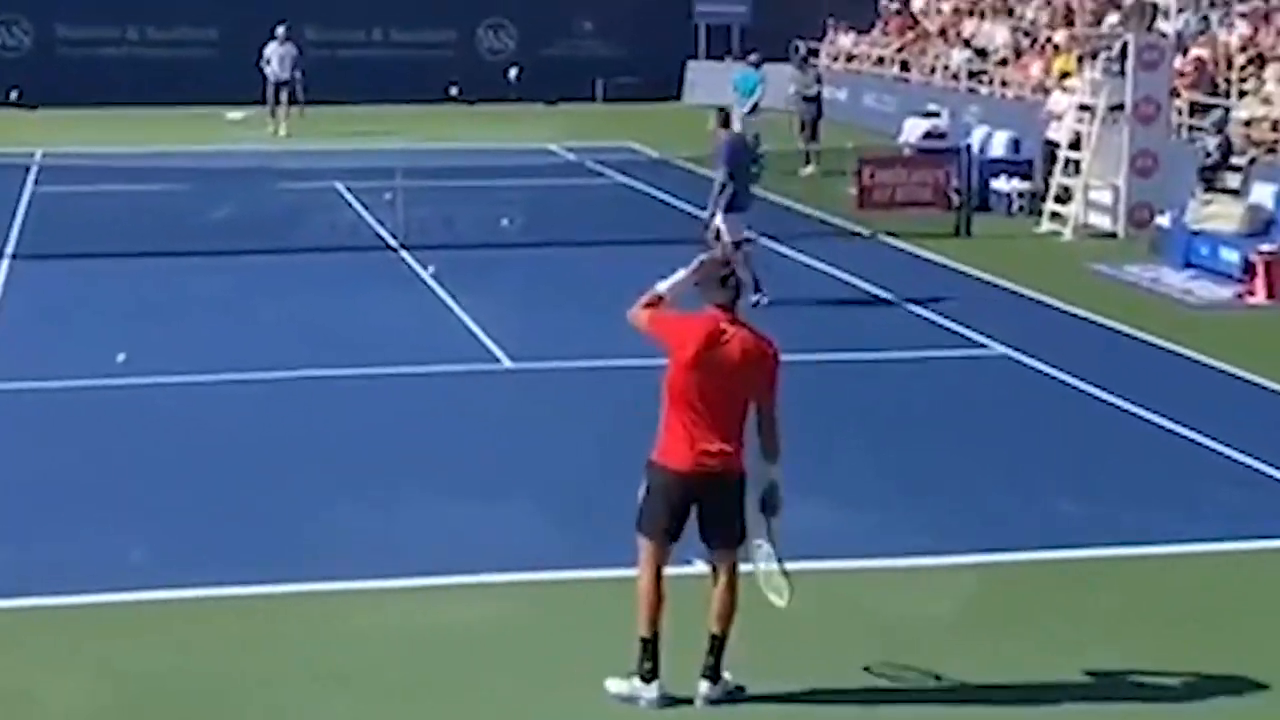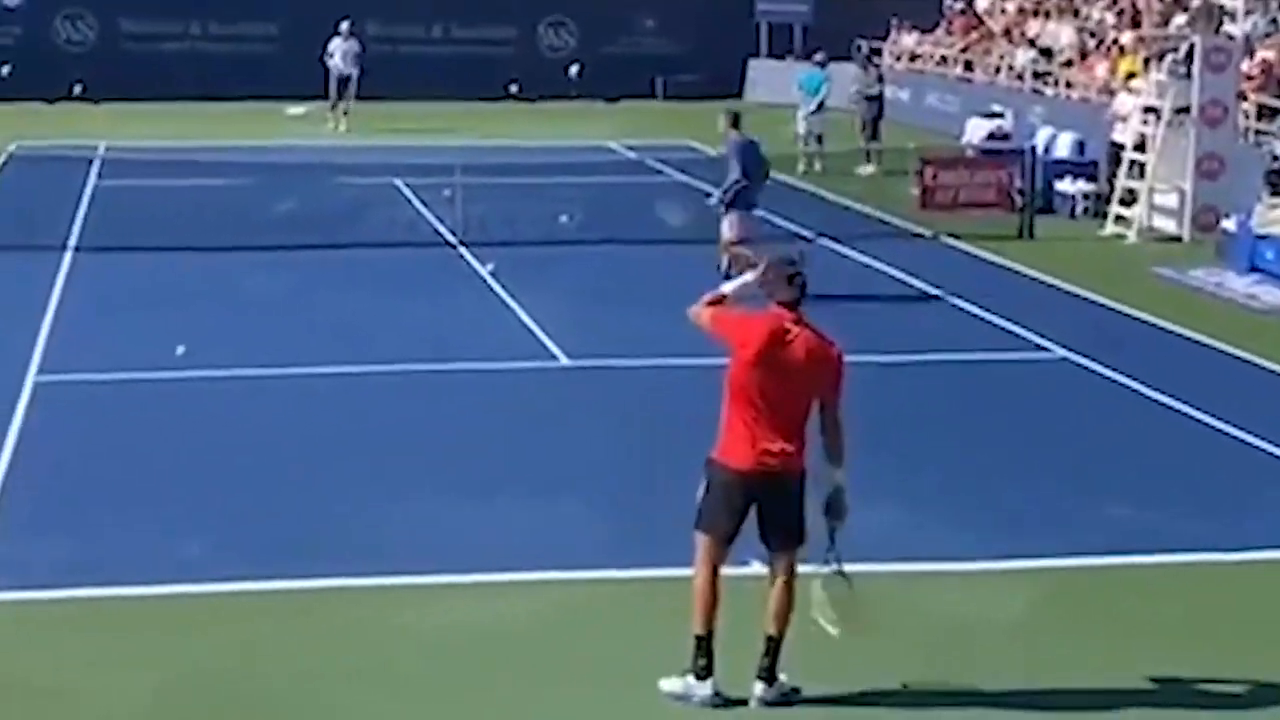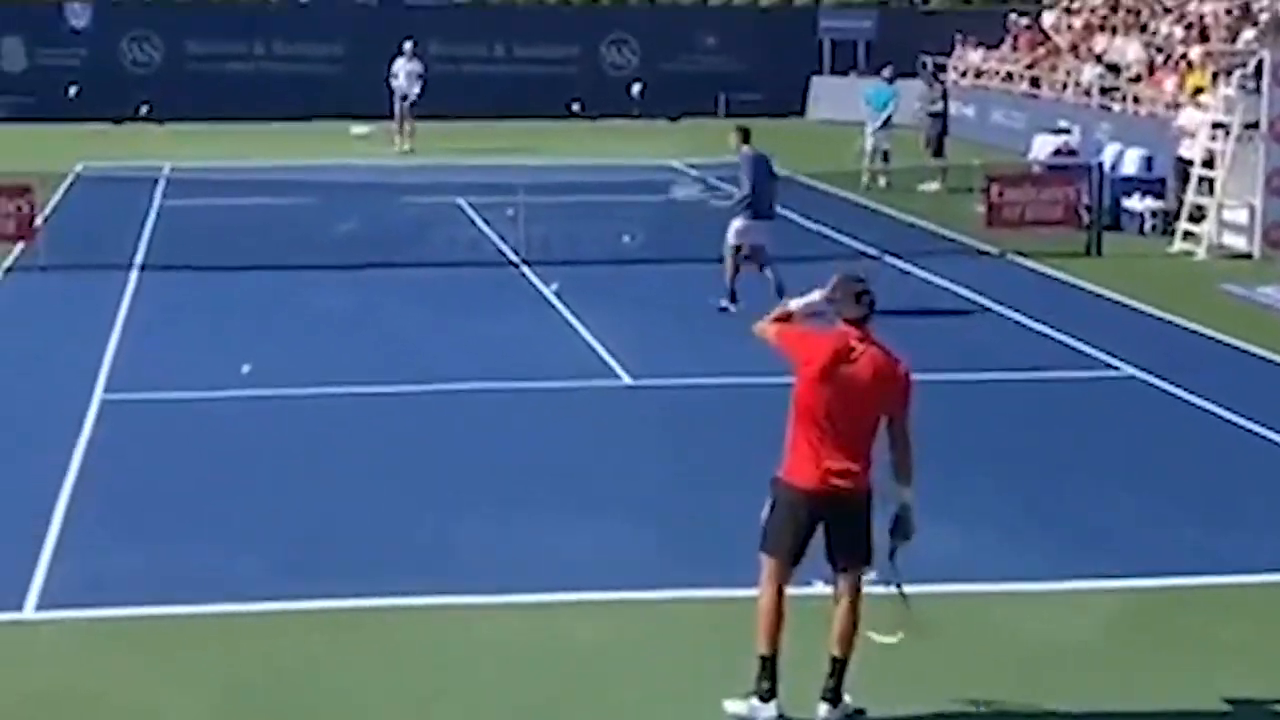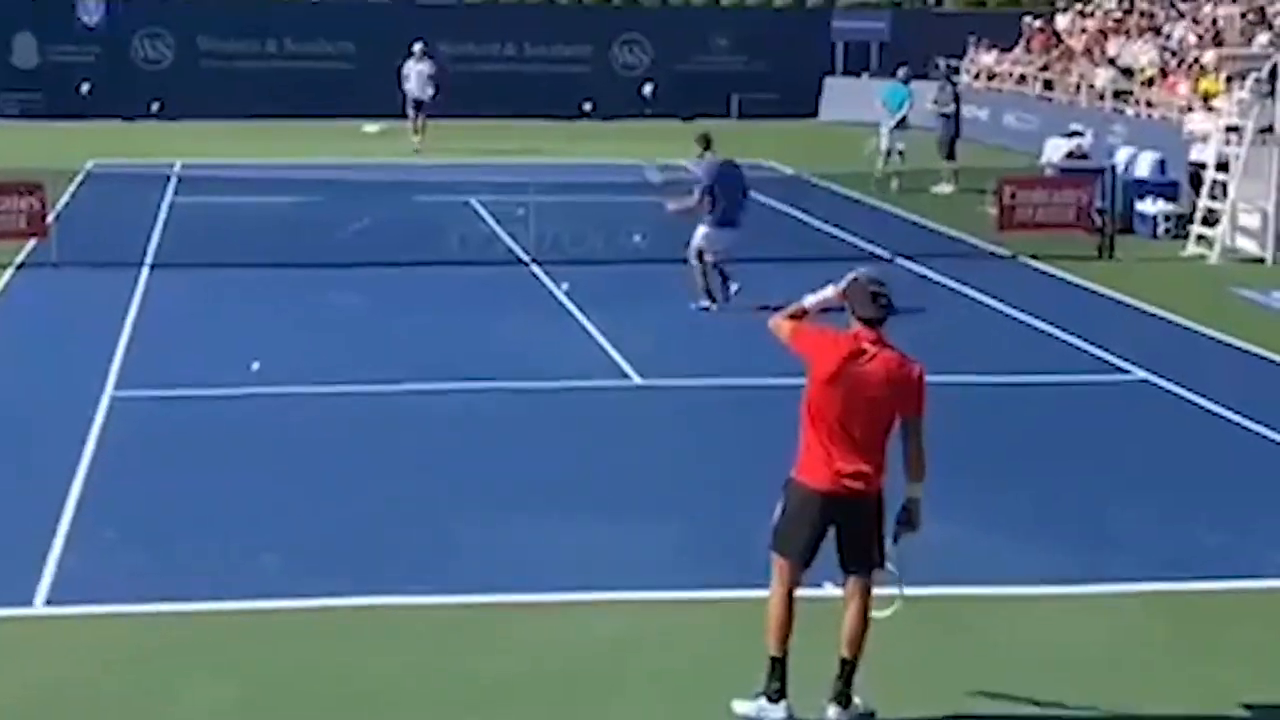
dt=0.2s
person 1, frame 1
left shoulder: (686, 330)
right shoulder: (761, 349)
left elbow: (636, 312)
right elbow: (767, 424)
left wrist: (681, 276)
right wrist: (771, 480)
left hip: (672, 467)
right hip: (725, 472)
left knee: (651, 565)
right knee: (725, 571)
left ankle: (647, 677)
right ankle: (711, 677)
person 1, frame 2
left shoulder: (749, 328)
right shoulder: (825, 351)
left elbow: (697, 311)
right elbow: (831, 425)
left wrist: (746, 279)
right wrist: (837, 484)
left hip: (733, 466)
right hip: (786, 472)
left knee: (707, 564)
right knee: (782, 571)
left ankle: (701, 675)
right ankle: (766, 679)
person 1, frame 3
left shoulder: (814, 346)
right shoulder: (892, 369)
left elbow: (763, 326)
right elbow: (900, 444)
left wrist: (813, 298)
right wrist: (905, 503)
left hip: (798, 485)
right hip: (852, 492)
left knee: (772, 583)
right knee: (847, 592)
person 1, frame 4
left shoulder: (826, 346)
right shoulder: (905, 371)
left elbow: (778, 321)
right elbow: (912, 443)
left wrist: (828, 294)
right wrist: (914, 498)
left hip: (811, 486)
right hip: (864, 494)
left knee: (783, 584)
right knee: (858, 593)
person 2, frame 1
left shoulder: (724, 146)
right shoulder: (742, 141)
left elbow: (722, 179)
right elbow: (756, 169)
left wrist: (711, 207)
left hip: (729, 204)
right hip: (741, 200)
left knee: (735, 249)
right knee: (713, 237)
left ankle: (758, 291)
person 2, frame 2
left shoulder: (735, 146)
right shoulder: (752, 144)
left elbow: (737, 177)
right elbow: (765, 170)
left wrist: (718, 196)
left hip: (737, 204)
right hip: (748, 201)
left knee: (730, 246)
right knee: (726, 245)
right ankle: (727, 282)
person 2, frame 3
left shoulder: (747, 160)
right shoulder: (762, 157)
left elbow: (747, 192)
right elbow: (772, 184)
left wrist: (727, 204)
left hip: (749, 216)
right hip: (766, 215)
left knee: (730, 254)
right knee: (757, 257)
left ankle: (730, 299)
right ankle: (782, 294)
person 2, frame 4
left shoulder: (707, 170)
right shoulder: (732, 166)
left elbow: (696, 203)
right elbow: (745, 192)
left wrist: (674, 206)
right wrist: (735, 214)
left hip: (714, 223)
right hip: (733, 223)
left knee: (696, 257)
right knee: (709, 256)
left ankle: (708, 299)
right ankle: (728, 284)
